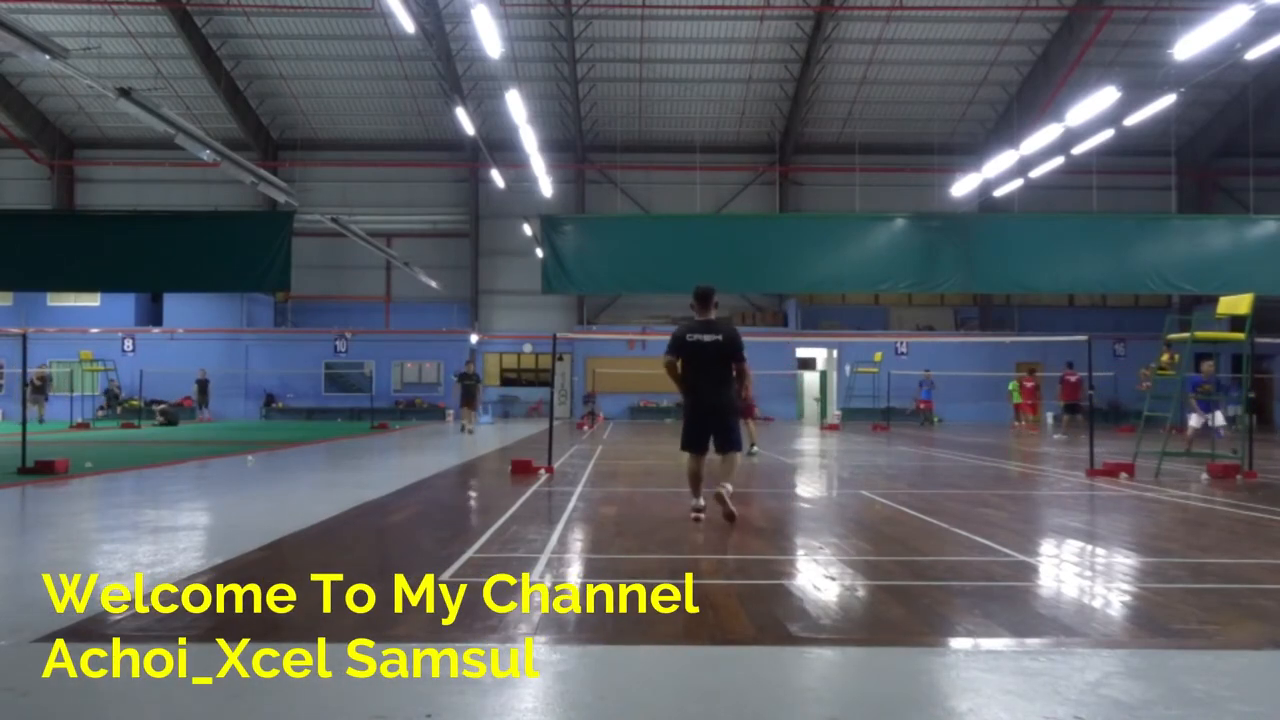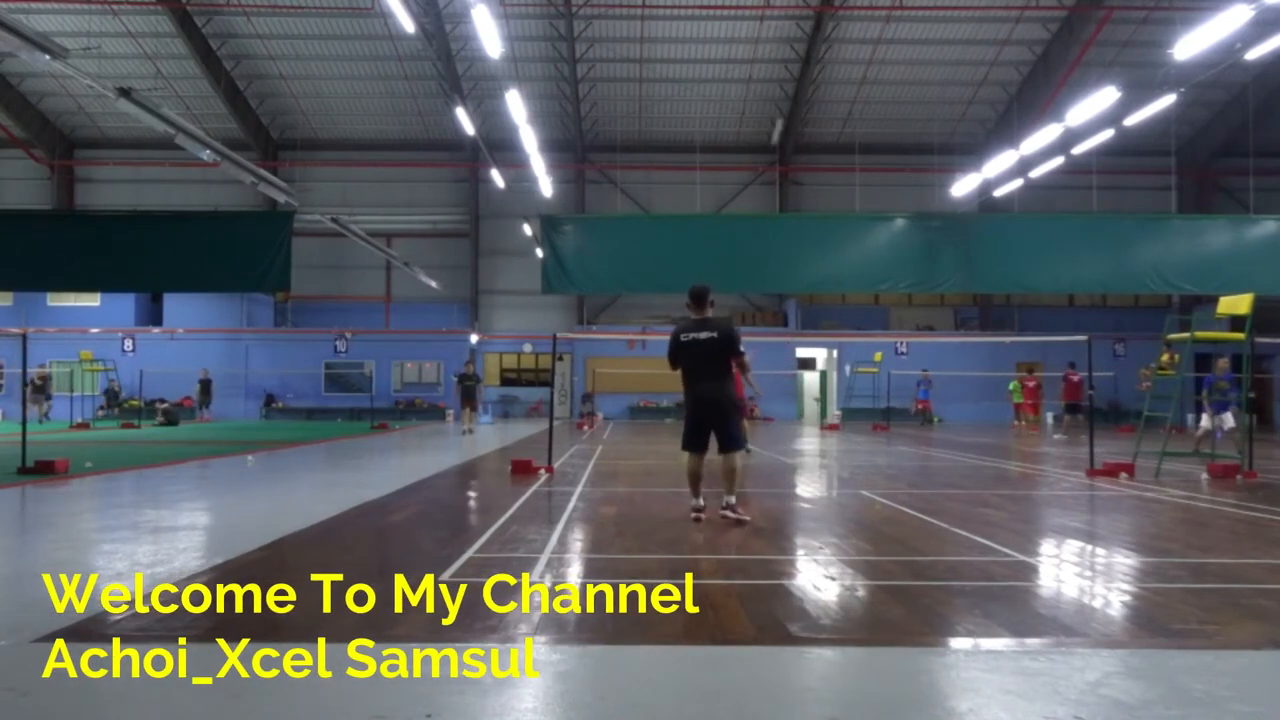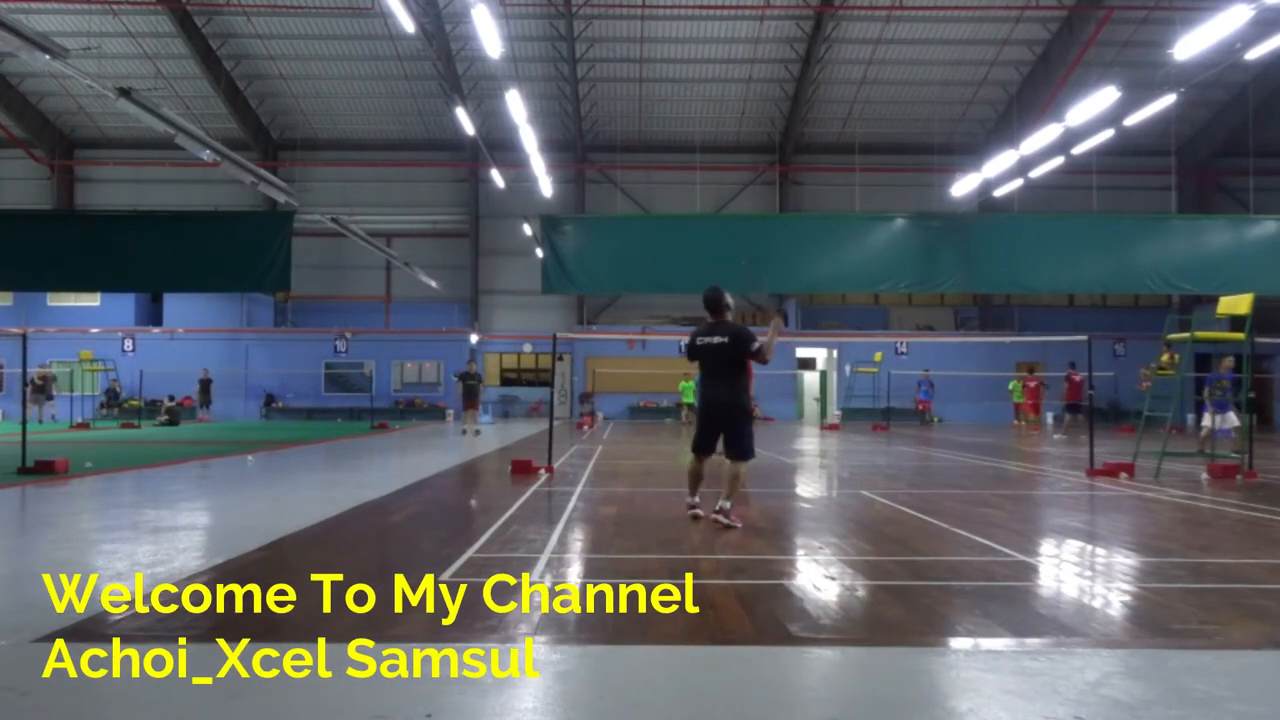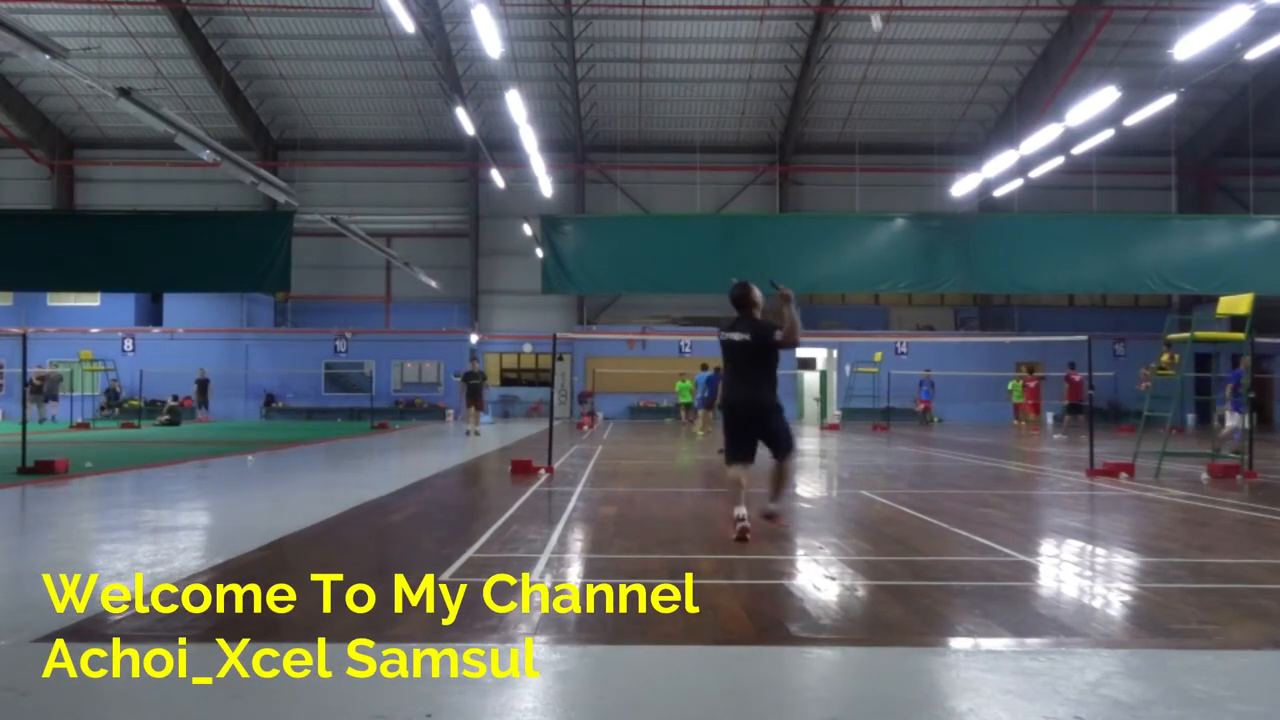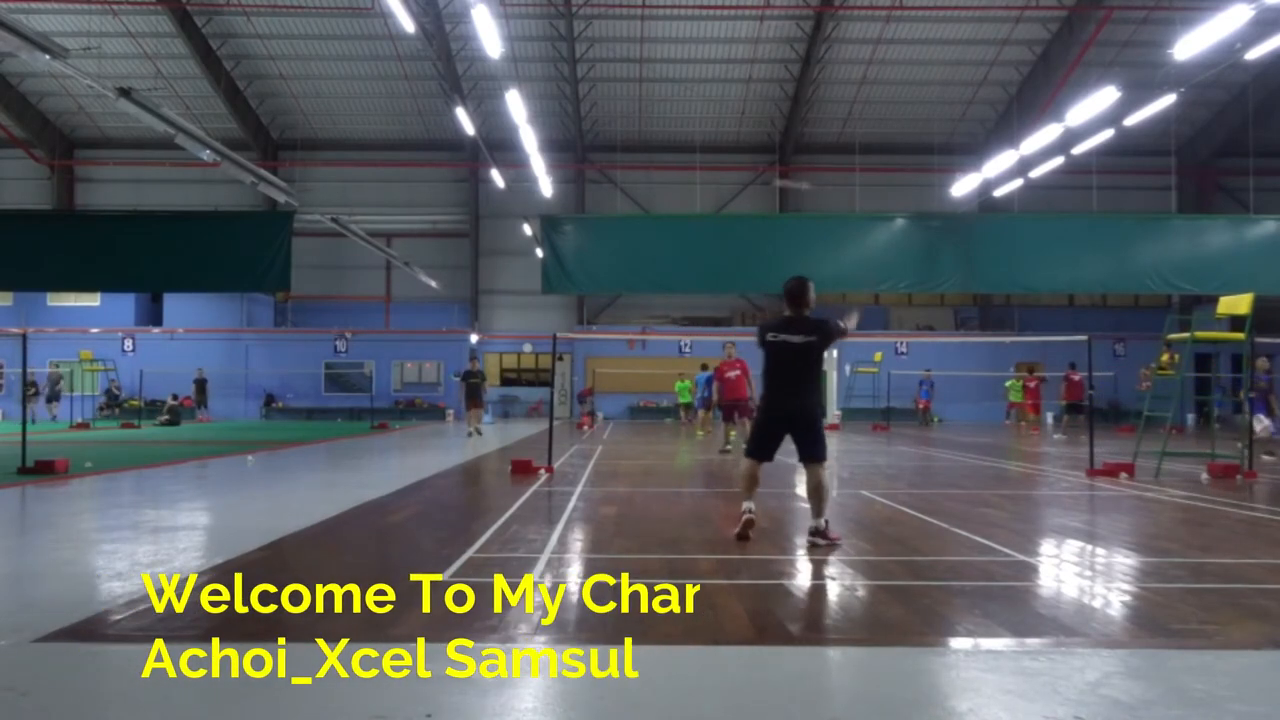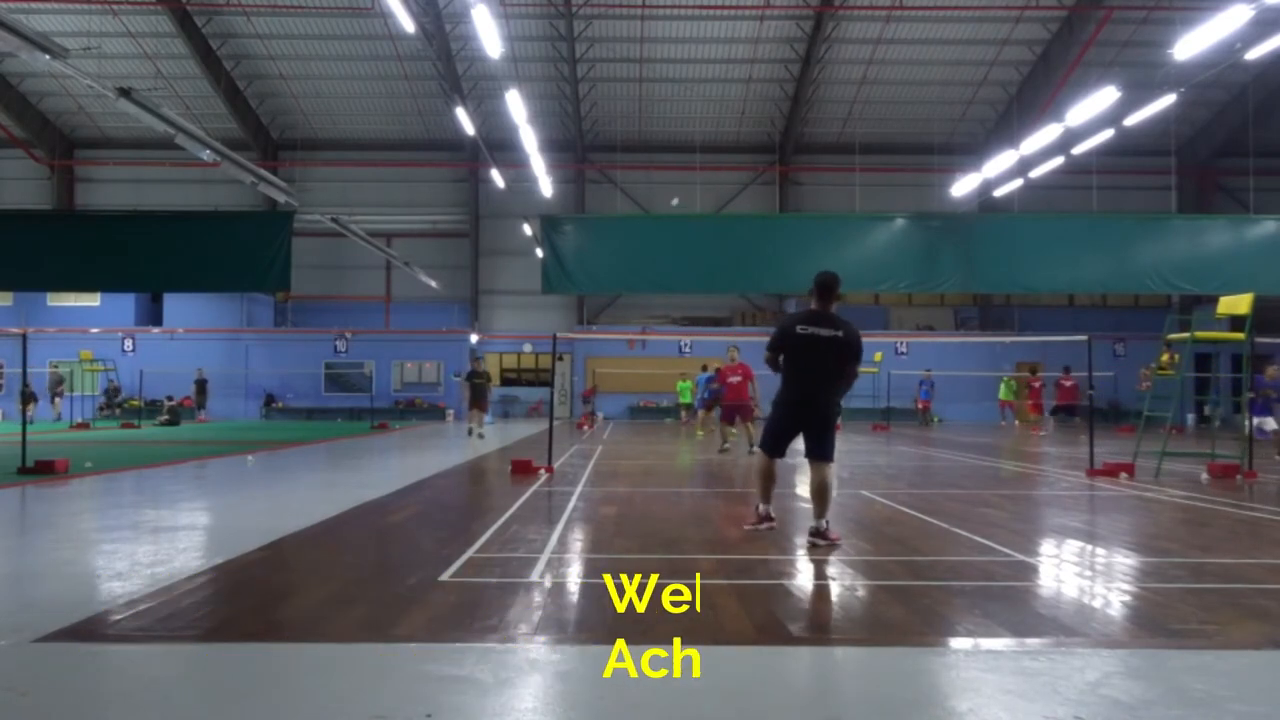
dt=0.4s
person 1, frame 1
left shoulder: (682, 332)
right shoulder: (729, 332)
left elbow: (669, 362)
right elbow: (741, 369)
left wrist: (681, 386)
right wrist: (741, 389)
left hip: (695, 402)
right hip: (725, 402)
left knee: (696, 455)
right knee: (731, 450)
left ankle: (697, 504)
right ankle: (725, 487)
person 1, frame 2
left shoulder: (679, 332)
right shoulder: (725, 328)
left elbow: (673, 365)
right elbow: (741, 362)
right wrist: (745, 370)
left hip: (695, 400)
right hip: (723, 399)
left knee: (695, 454)
right knee: (731, 451)
left ankle: (697, 504)
right ankle: (729, 503)
person 1, frame 3
left shoulder: (698, 335)
right shoulder: (738, 332)
left elbow: (692, 357)
right elbow: (764, 357)
right wrist: (773, 331)
left hip: (707, 405)
right hip: (736, 405)
left knee: (699, 455)
right knee: (740, 459)
left ankle: (692, 502)
right ankle: (723, 508)
person 1, frame 4
left shoulder: (726, 330)
right shoulder: (761, 328)
right elbow: (792, 340)
right wrist: (788, 306)
left hip: (732, 404)
right hip: (761, 405)
left knee: (738, 463)
right knee: (785, 455)
left ankle: (741, 514)
right ankle: (772, 507)
person 1, frame 5
left shoulder: (768, 329)
right shoulder: (820, 329)
right elbow: (841, 329)
right wrist: (849, 322)
left hip: (771, 408)
right hip: (806, 411)
left knee: (752, 459)
right knee: (815, 466)
left ankle: (747, 510)
right ankle: (818, 526)
person 1, frame 6
left shoulder: (791, 323)
right shoulder: (847, 332)
left elbow: (770, 358)
right elbow: (853, 372)
left hip: (789, 403)
right hip: (825, 406)
left knee: (768, 455)
right knee: (821, 466)
left ankle: (764, 513)
right ankle: (819, 527)
